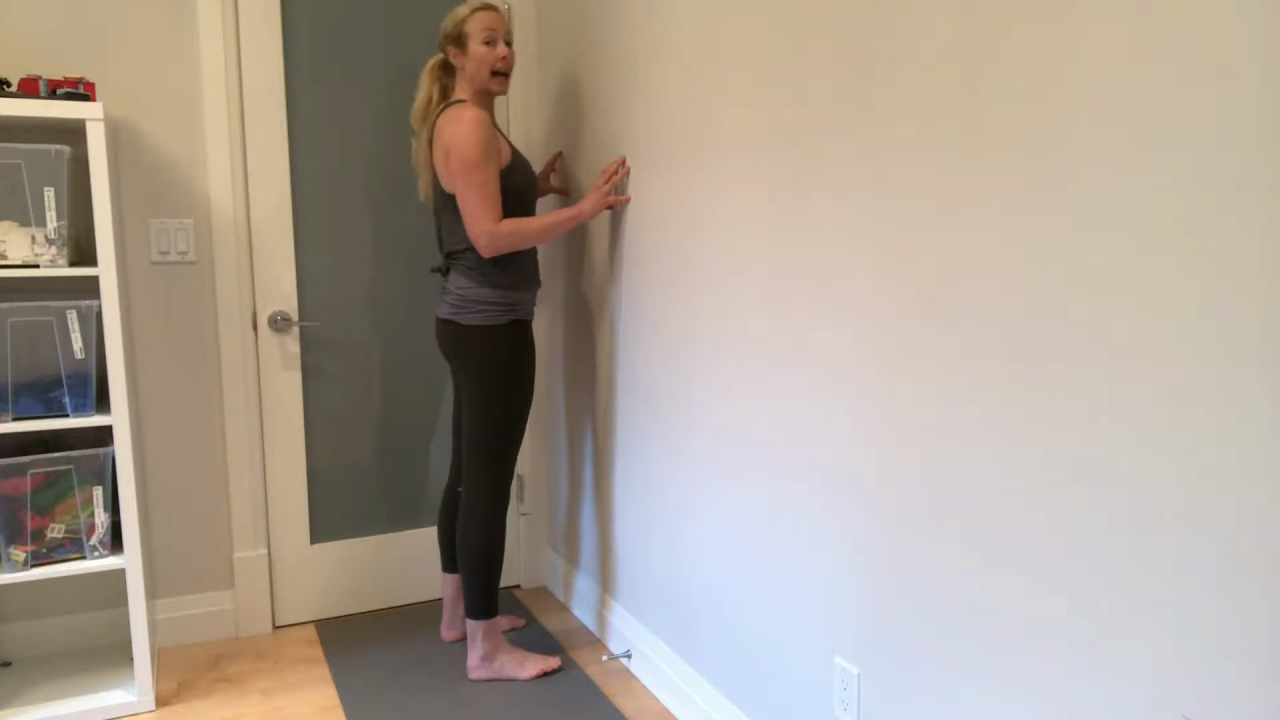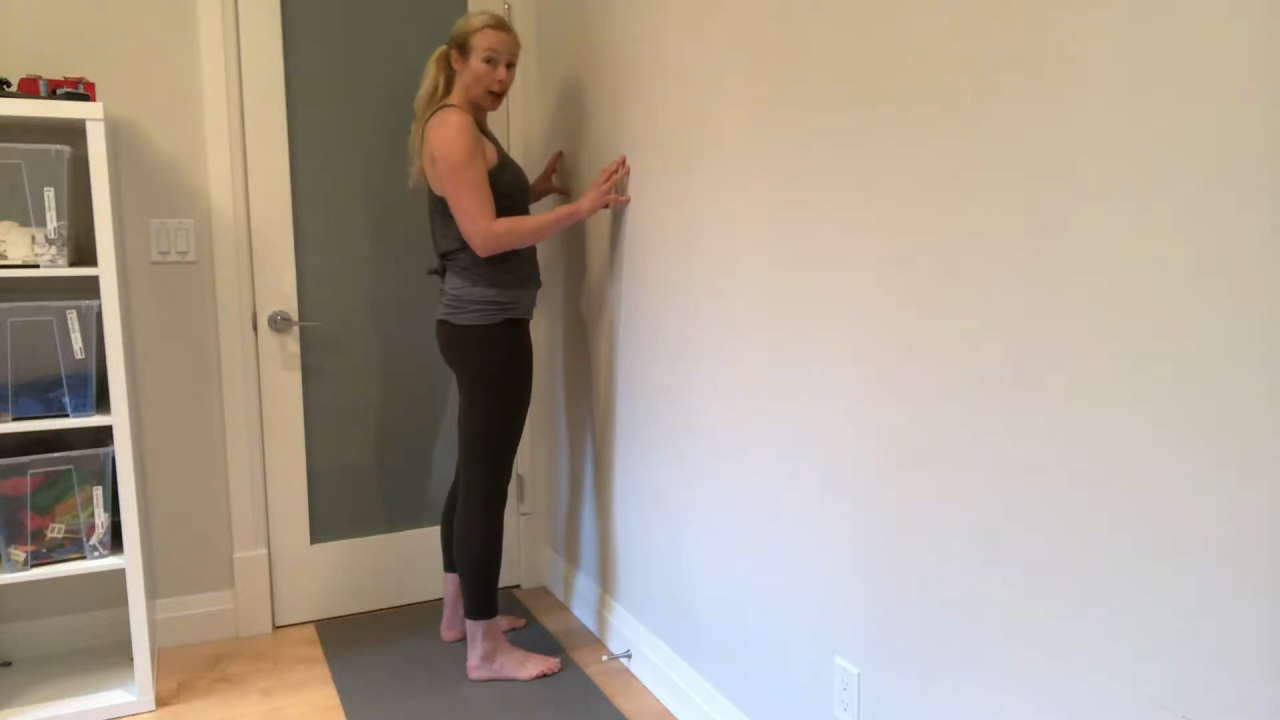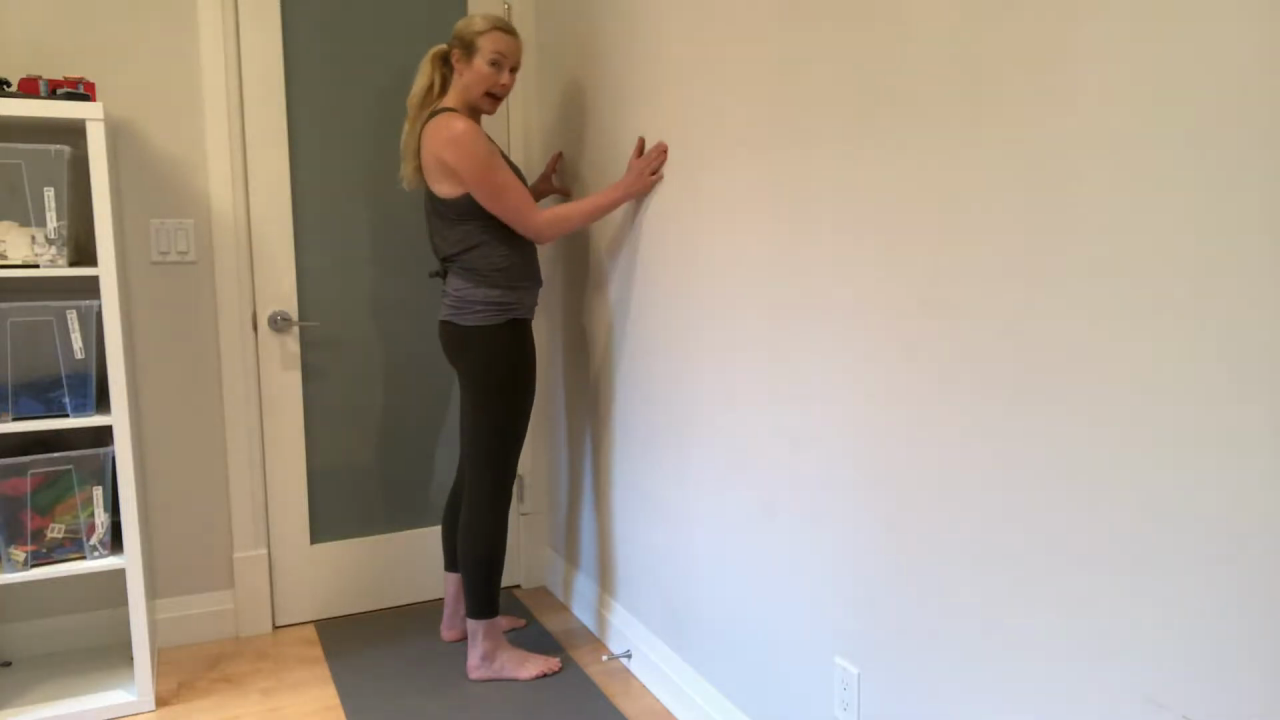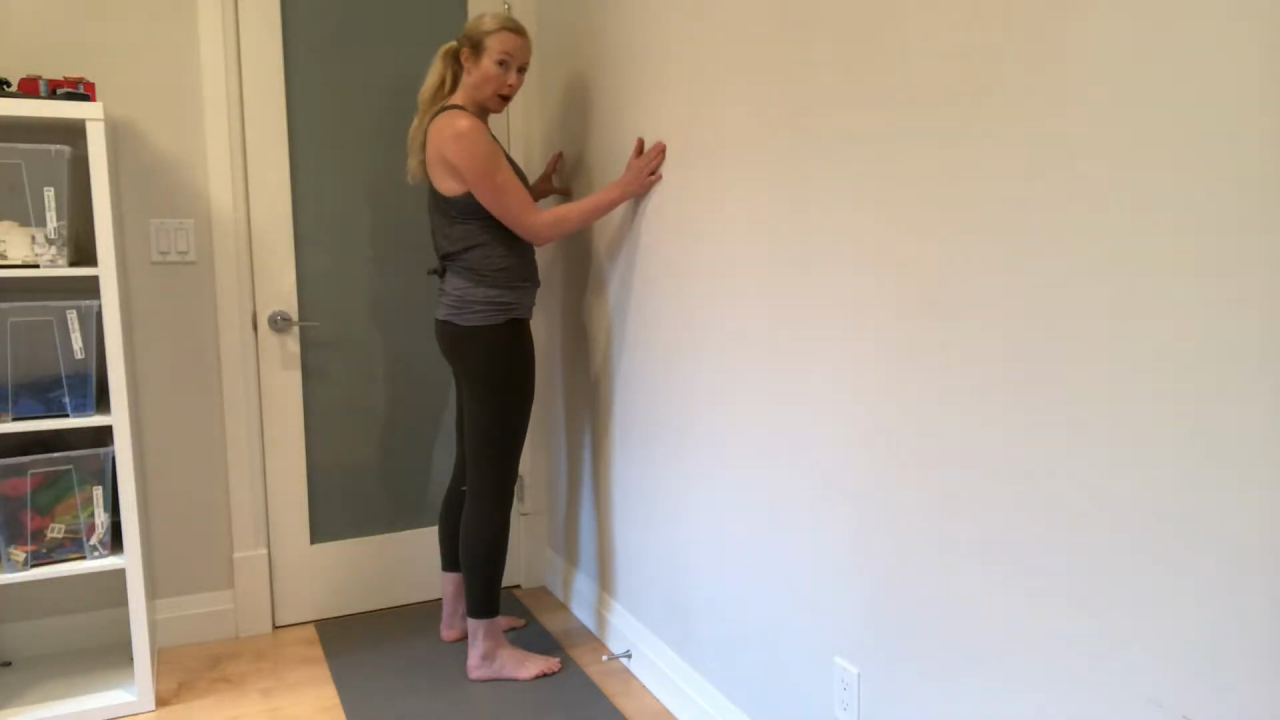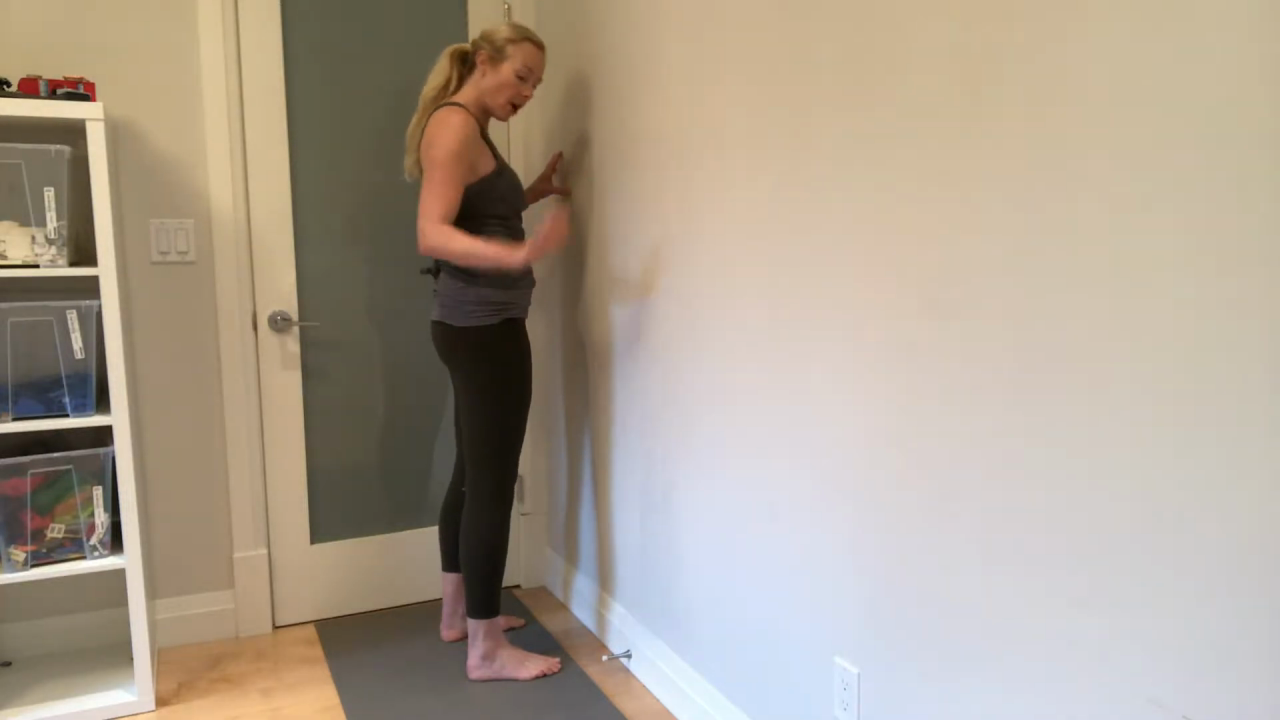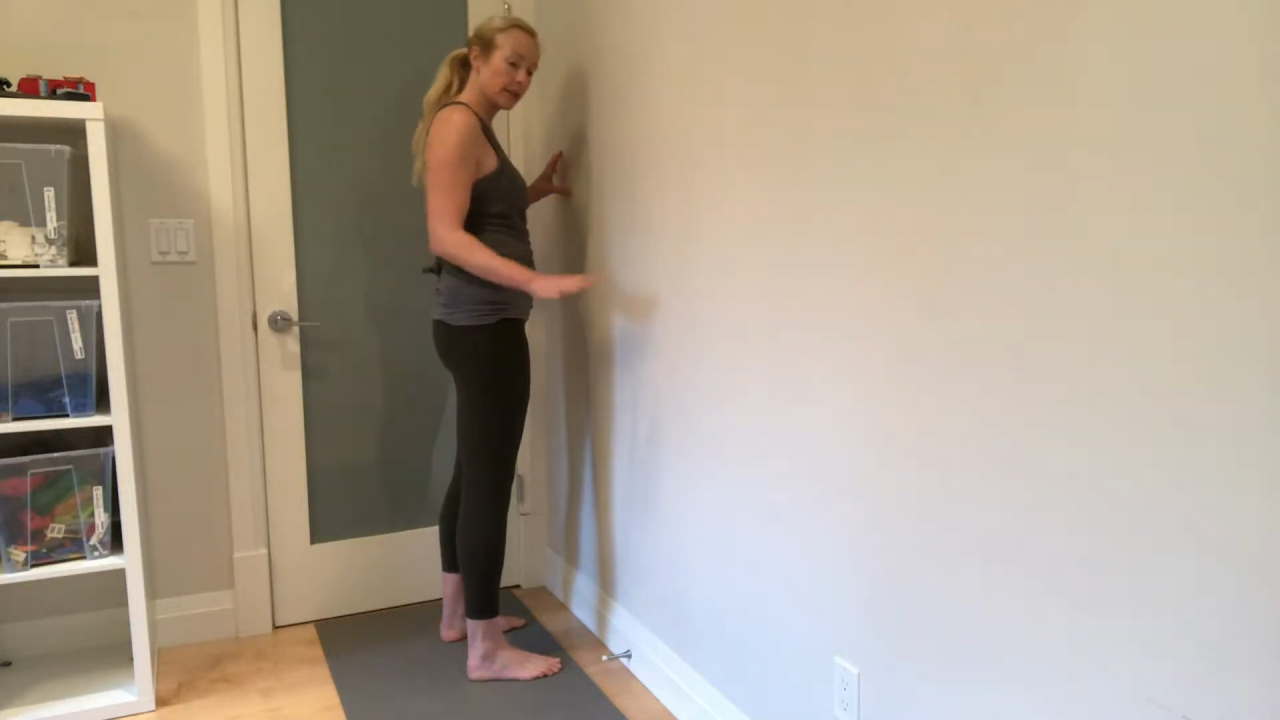
dt=0.7s
person 1, frame 1
left shoulder: (463, 123)
right shoulder: (469, 122)
right elbow: (489, 237)
left wrist: (531, 189)
right wrist: (583, 209)
left hip: (472, 319)
right hip: (490, 324)
left knee: (468, 473)
right knee: (488, 482)
left ankle: (458, 613)
right ankle: (486, 649)
person 1, frame 2
left shoulder: (469, 127)
right shoulder: (452, 127)
right elbow: (484, 237)
left wrist: (531, 192)
right wrist: (580, 206)
left hip: (481, 321)
right hip: (485, 324)
left knee: (474, 474)
right knee: (486, 481)
left ankle: (459, 612)
right ankle: (485, 649)
person 1, frame 3
left shoulder: (449, 129)
right shoulder: (457, 134)
right elbow: (535, 227)
left wrist: (532, 191)
right wrist: (627, 188)
left hip: (479, 322)
right hip: (491, 327)
left knee: (476, 472)
right knee: (490, 481)
left ankle: (459, 612)
right ankle: (486, 648)
person 1, frame 4
left shoulder: (454, 126)
right shoulder: (462, 131)
right elbow: (533, 229)
left wrist: (535, 189)
right wrist: (623, 189)
left hip: (473, 322)
right hip: (490, 326)
left knee: (472, 473)
right knee: (492, 482)
left ankle: (458, 613)
right ankle: (486, 647)
person 1, frame 5
left shoulder: (467, 128)
right shoulder: (453, 124)
right elbow: (433, 233)
left wrist: (530, 194)
right wrist: (516, 256)
left hip: (474, 325)
right hip: (482, 326)
left knee: (473, 473)
right knee: (492, 482)
left ankle: (458, 612)
right ankle: (486, 648)
person 1, frame 6
left shoulder: (474, 128)
right shoulder: (456, 124)
right elbow: (445, 235)
left wrist: (531, 193)
right wrist: (534, 281)
left hip: (479, 324)
right hip: (482, 326)
left knee: (473, 473)
right knee: (488, 481)
left ankle: (458, 613)
right ankle: (486, 648)
